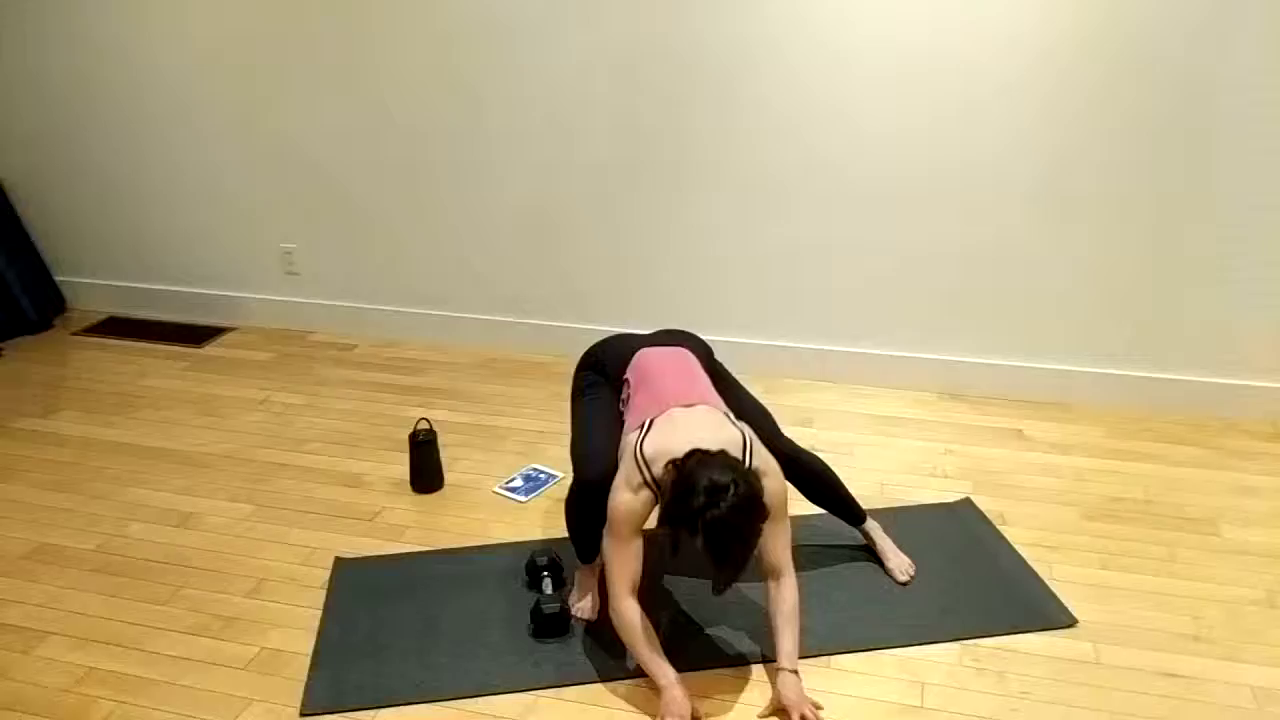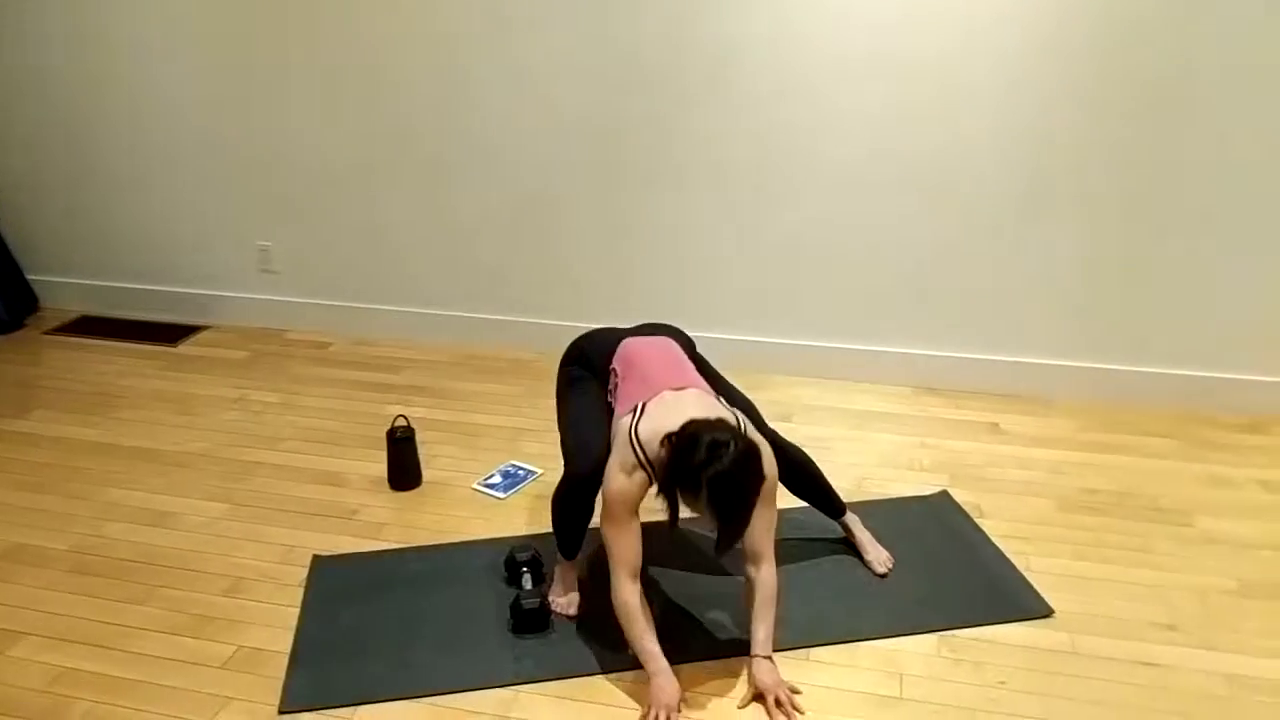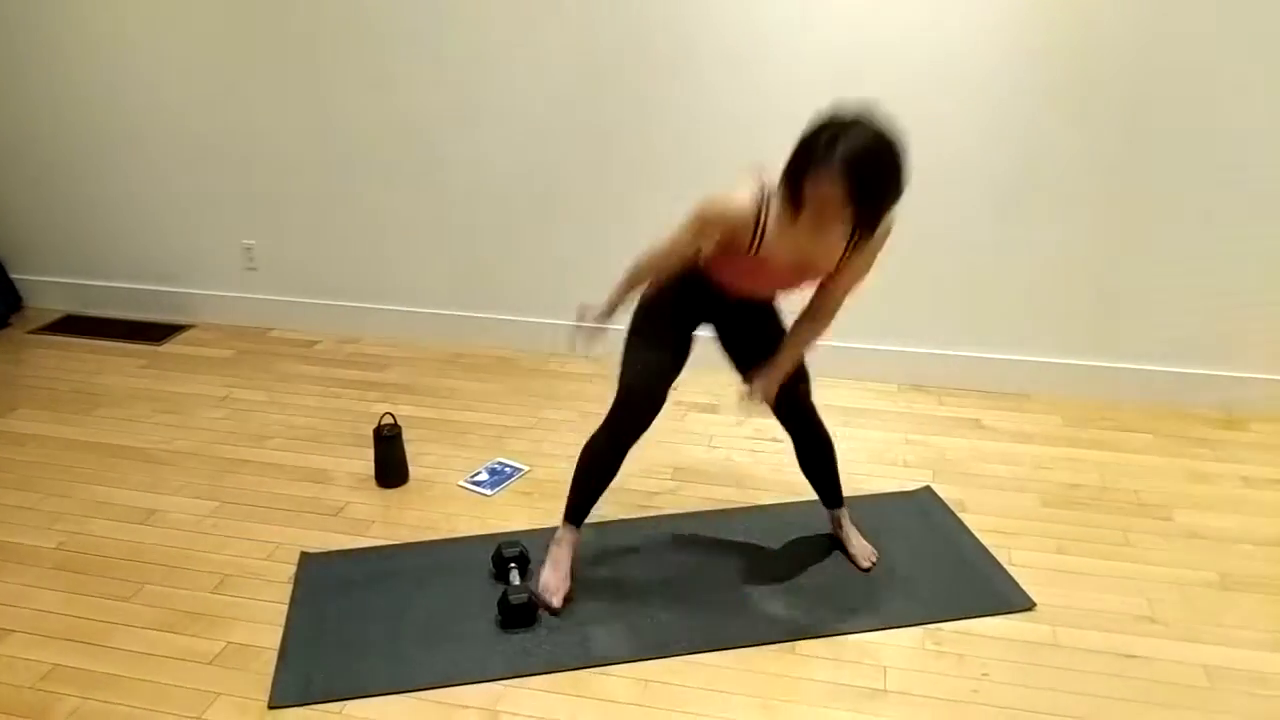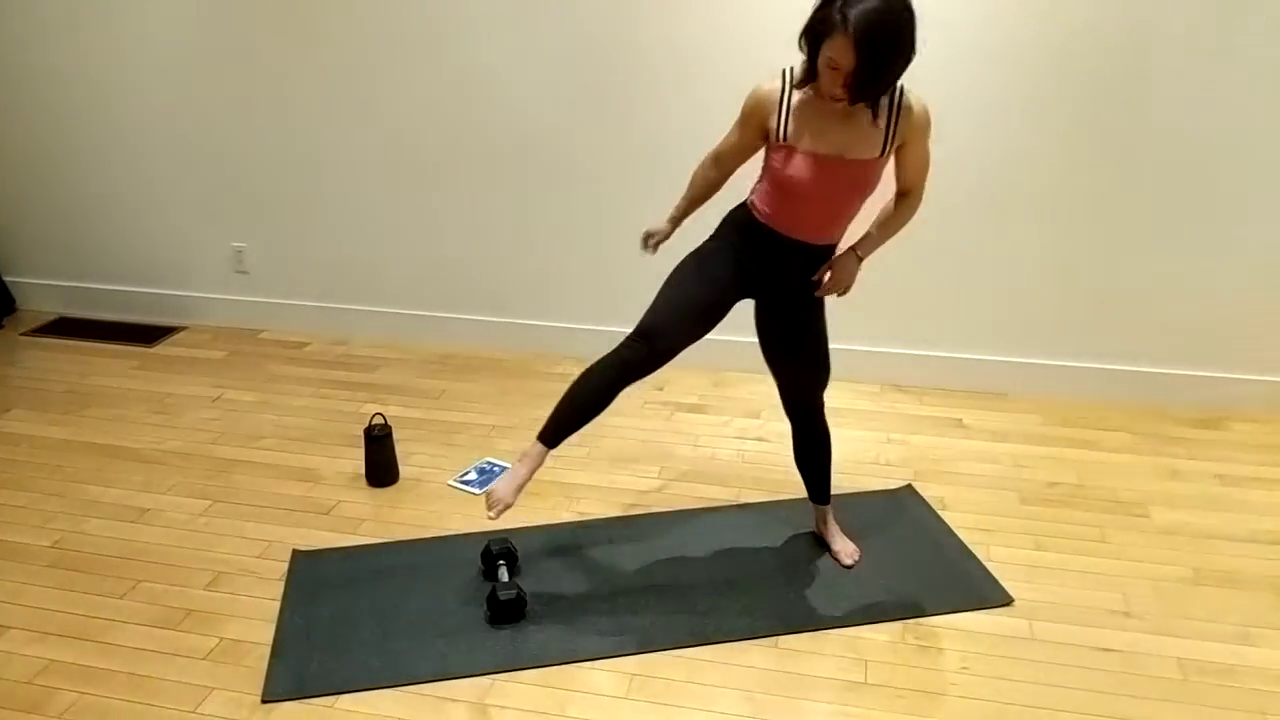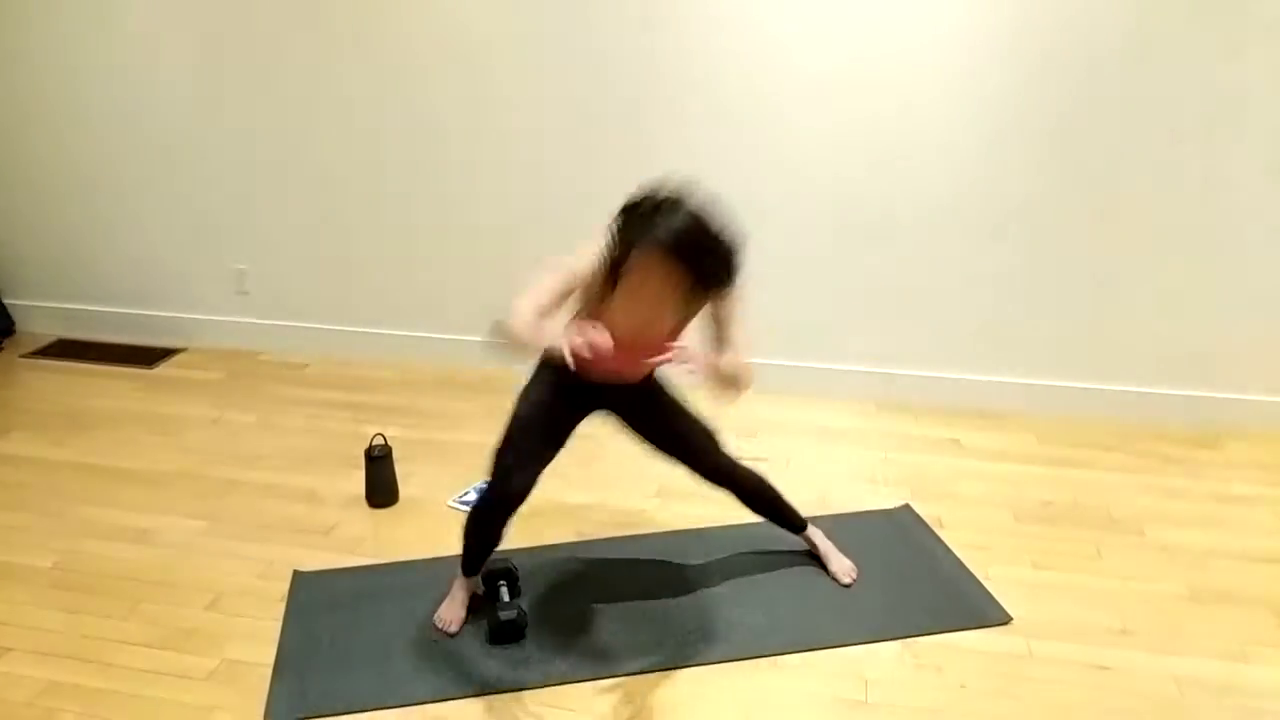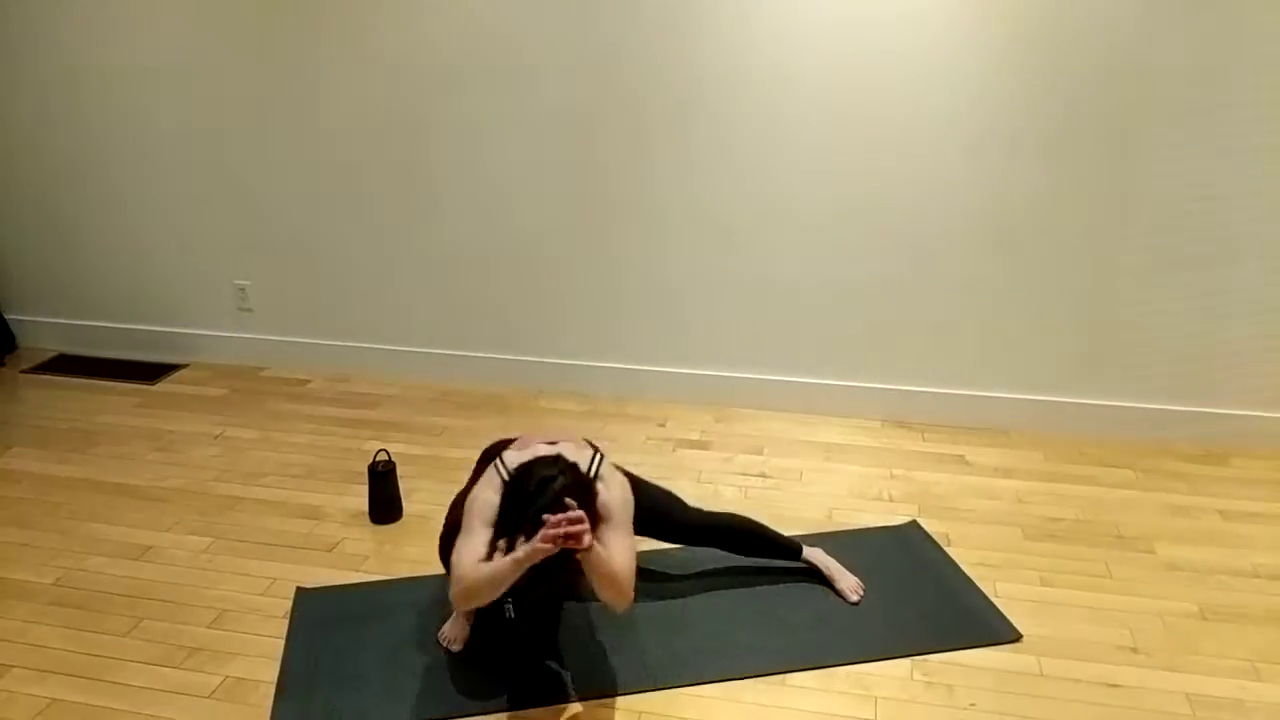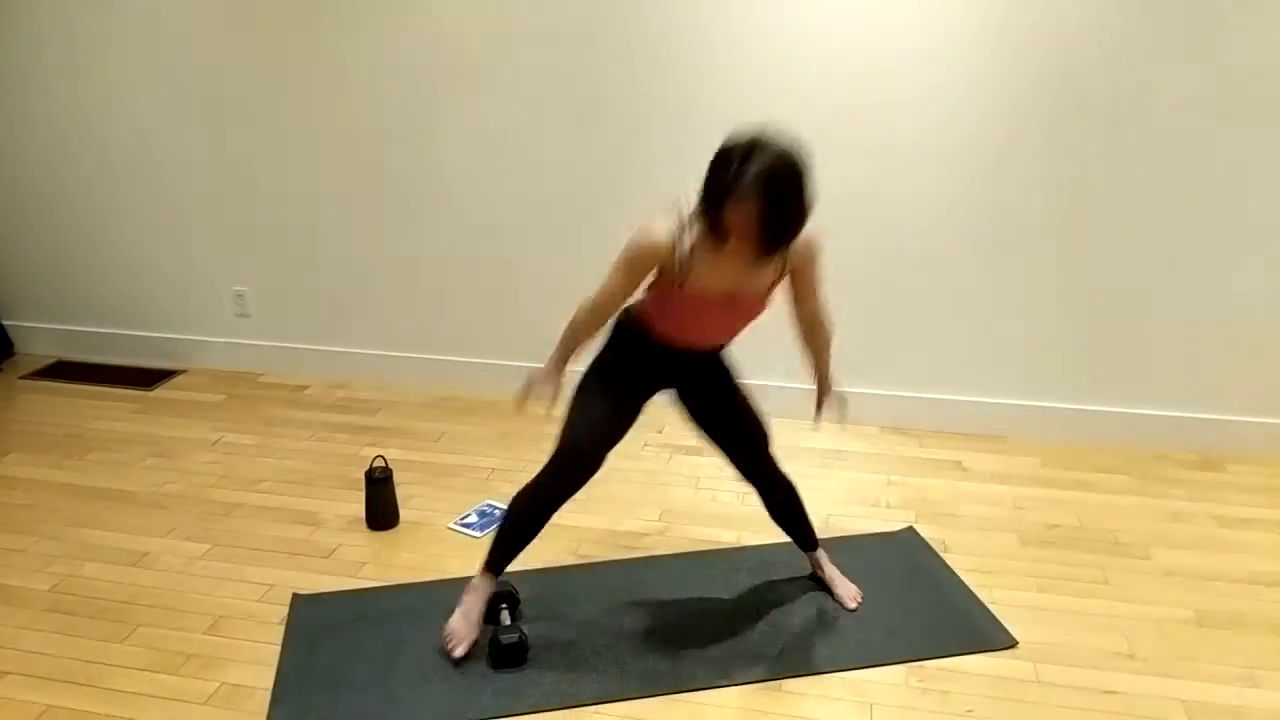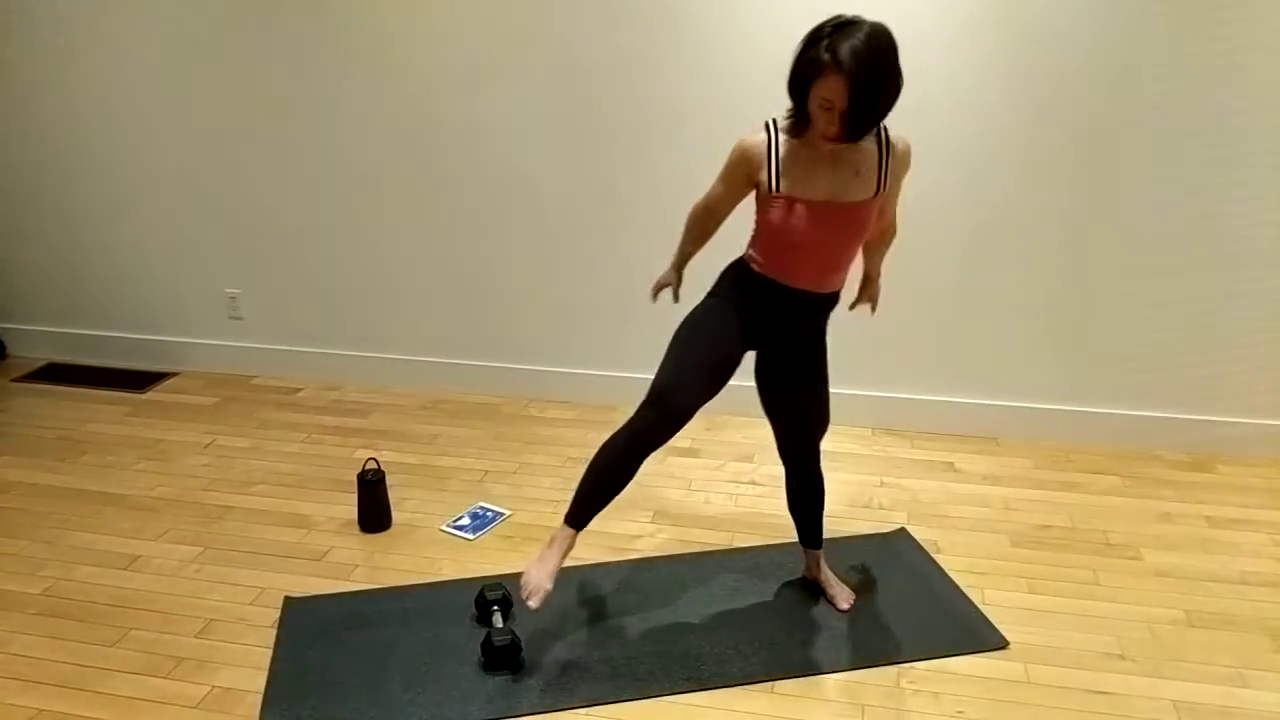
dt=0.5s
person 1, frame 1
left shoulder: (763, 474)
right shoulder: (636, 483)
left elbow: (781, 575)
right elbow: (622, 599)
left wrist: (787, 673)
right wrist: (668, 685)
left hip: (689, 354)
right hip: (609, 365)
right knee: (592, 478)
left ankle: (872, 532)
right ankle: (587, 568)
person 1, frame 2
left shoulder: (755, 457)
right shoulder: (630, 463)
left elbow: (761, 563)
right elbow: (625, 582)
left wrist: (762, 658)
right wrist: (659, 674)
left hip: (673, 346)
right hip: (594, 360)
right knee: (584, 473)
left ankle: (852, 525)
right ankle: (567, 564)
person 1, frame 3
left shoulder: (870, 230)
right shoulder: (743, 208)
left elbow: (827, 302)
right elbow: (665, 256)
left wrist: (779, 368)
right wrist: (609, 307)
left hip: (752, 306)
right hip: (688, 291)
left knee: (799, 413)
right knee: (630, 417)
left ankle: (839, 519)
right ankle: (565, 540)
person 1, frame 4
left shoulder: (908, 117)
right shoulder: (773, 98)
left elbow: (909, 196)
right elbow: (722, 162)
left wrist: (857, 255)
right wrist: (673, 222)
left hip: (801, 273)
right hip: (738, 246)
left knee: (806, 405)
right knee: (639, 351)
left ankle: (824, 518)
right ankle: (530, 460)
person 1, frame 5
left shoulder: (711, 289)
right shoulder: (599, 266)
left elbow: (738, 378)
right elbow: (517, 320)
left wrist: (713, 363)
right wrist: (557, 335)
left hip: (635, 386)
right hip: (563, 382)
left knee: (720, 468)
right knee: (506, 491)
left ankle: (812, 536)
right ankle: (467, 582)
person 1, frame 6
left shoulder: (607, 490)
right shoulder: (494, 488)
left elbow: (621, 596)
right elbow: (462, 592)
left wrist: (589, 546)
right wrist: (528, 551)
left hip: (584, 471)
right hip: (518, 480)
left knee: (696, 523)
right knee: (457, 543)
left ankle: (813, 556)
right ankle: (468, 616)
person 1, frame 7
left shoulder: (797, 250)
right shoulder: (665, 242)
left elbow: (811, 317)
right elbow: (601, 305)
left wrist: (823, 377)
right wrist: (554, 368)
left hip: (706, 365)
right hip: (638, 355)
left knee: (762, 468)
right knee: (565, 474)
left ankle: (818, 560)
right ankle: (480, 587)
person 1, frame 8
left shoulder: (892, 156)
right shoulder: (760, 150)
right elbow: (709, 213)
left wrist: (871, 276)
right wrist: (677, 267)
left hip: (805, 323)
right hip: (740, 300)
left knee: (803, 452)
right knee: (654, 420)
left ankle: (815, 562)
right ankle: (559, 544)
